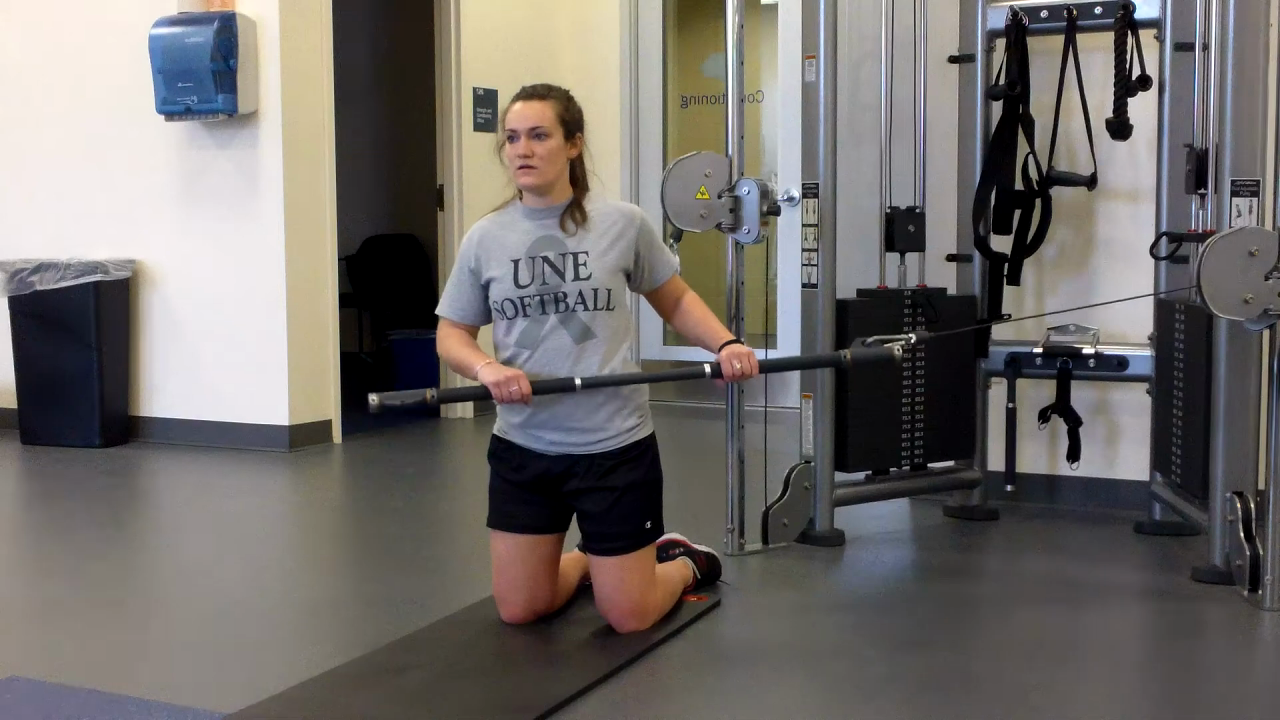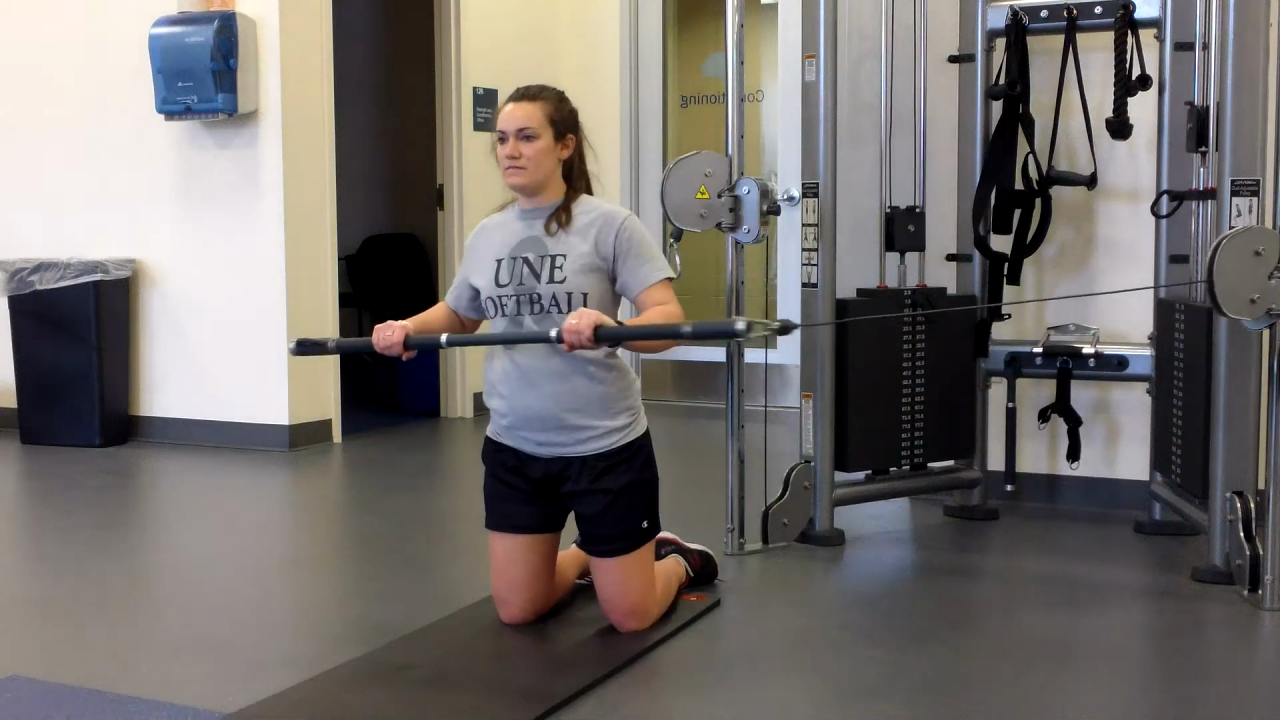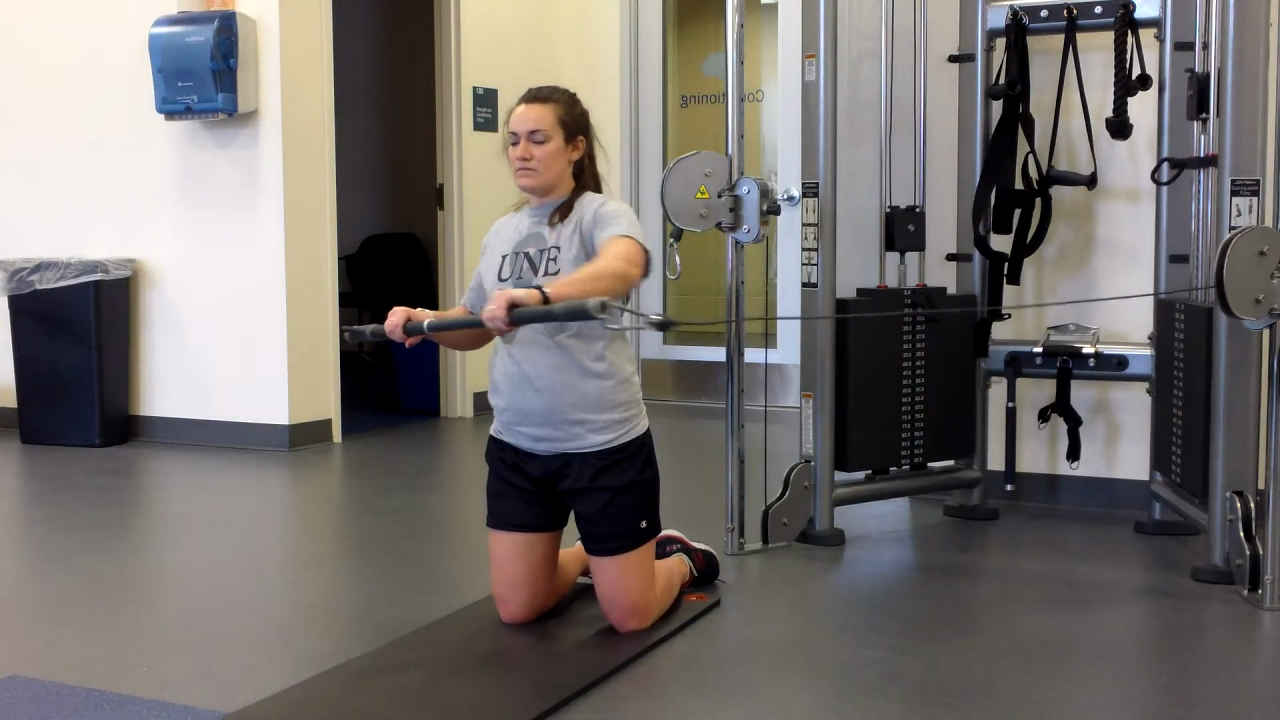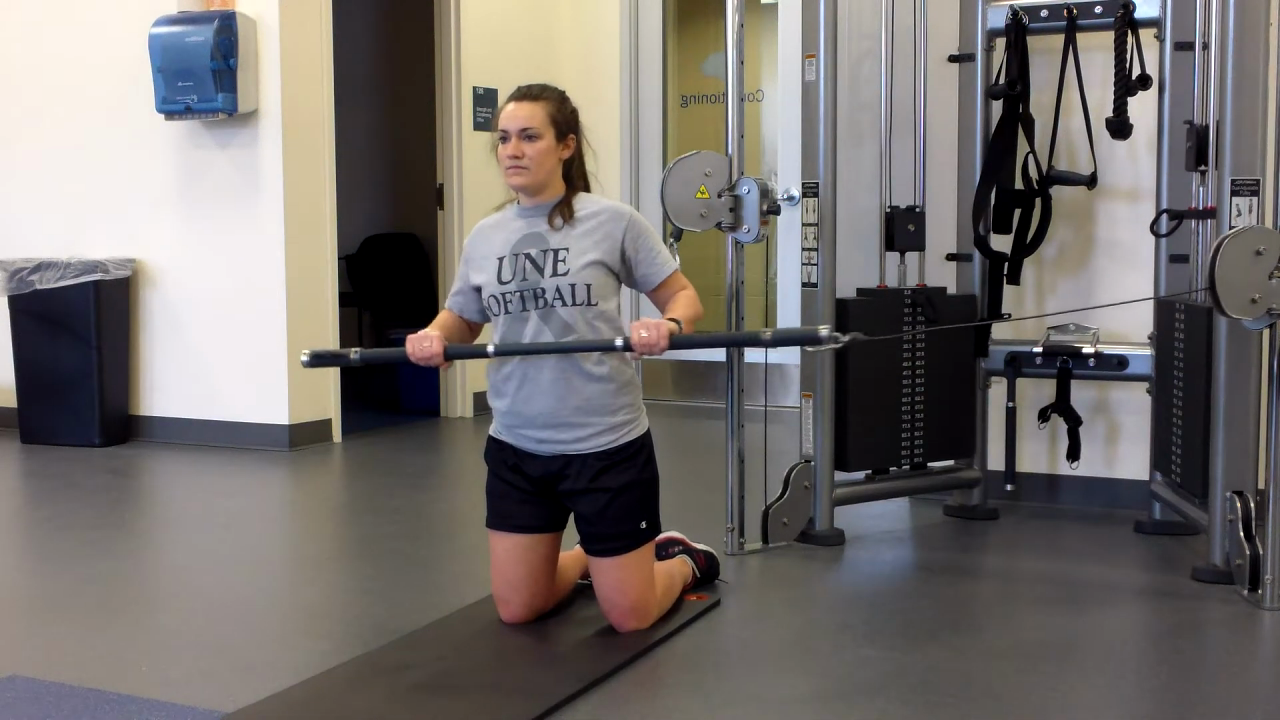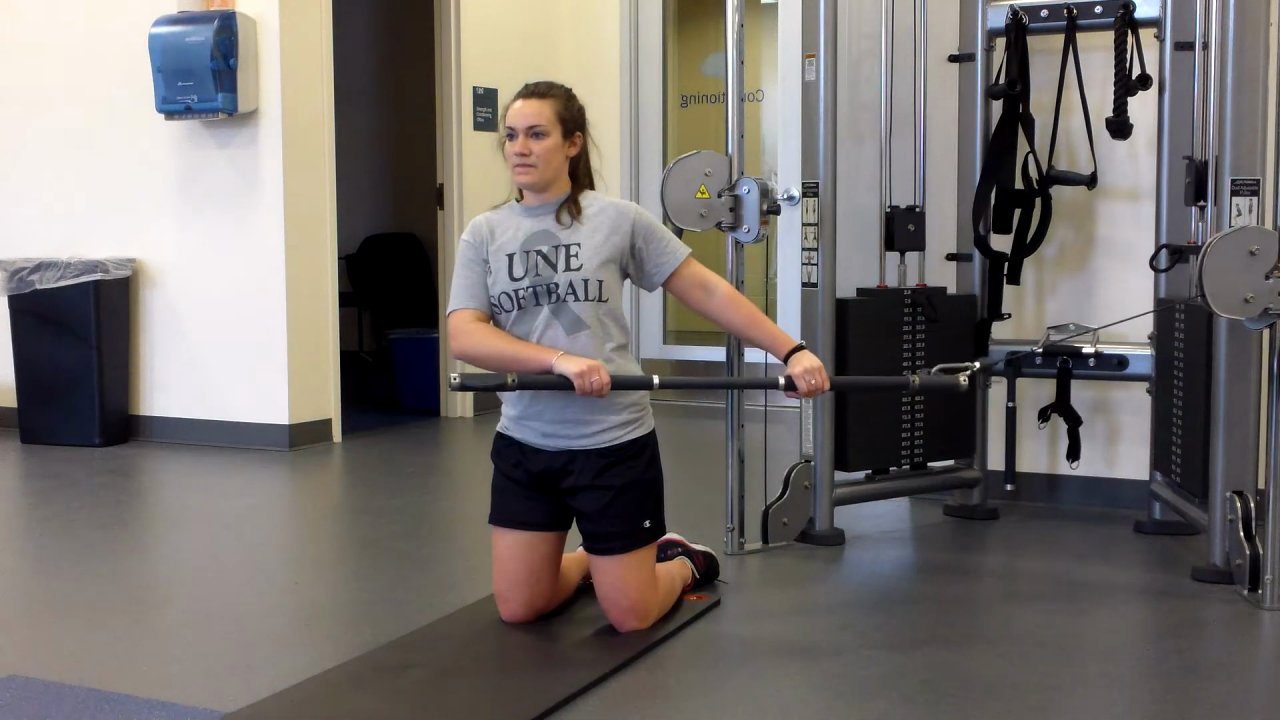
dt=1s
person 1, frame 1
left shoulder: (623, 224)
right shoulder: (484, 238)
left elbow: (675, 300)
right elbow: (452, 335)
left wrist: (726, 343)
right wrist: (485, 367)
left hip: (614, 444)
right hip: (523, 447)
left knee: (629, 616)
right knee: (519, 611)
left ankle: (685, 562)
right ankle: (591, 560)
person 1, frame 2
left shoulder: (610, 226)
right shoulder: (486, 235)
left elbow: (668, 318)
right elbow: (457, 317)
left wrist: (610, 328)
right wrist: (407, 327)
left hip: (604, 445)
right hip: (514, 448)
left knee: (629, 616)
right knee: (517, 611)
left ankle: (678, 561)
right ankle: (584, 557)
person 1, frame 3
left shoulder: (604, 214)
right shoulder: (501, 232)
left elbow: (625, 267)
right elbow: (474, 329)
left wrist: (535, 295)
right wrist: (422, 320)
left hip: (604, 443)
right hip: (517, 445)
left knee: (630, 616)
right knee: (517, 610)
left ankle: (681, 559)
right ankle: (588, 555)
person 1, frame 4
left shoulder: (613, 222)
right shoulder: (484, 236)
left elbow: (684, 298)
right elbow: (462, 321)
left wrist: (668, 325)
right wrist: (433, 337)
left hip: (605, 444)
right hip: (516, 448)
left knee: (630, 616)
right knee: (517, 611)
left ankle: (683, 560)
right ankle: (587, 558)
person 1, frame 5
left shoulder: (618, 221)
right shoulder: (483, 234)
left elbow: (705, 290)
right elbow: (464, 337)
left wrist: (791, 351)
right wrist: (558, 359)
left hip: (612, 442)
right hip: (523, 445)
left knee: (630, 616)
right knee: (517, 610)
left ankle: (683, 561)
right ankle: (594, 559)
